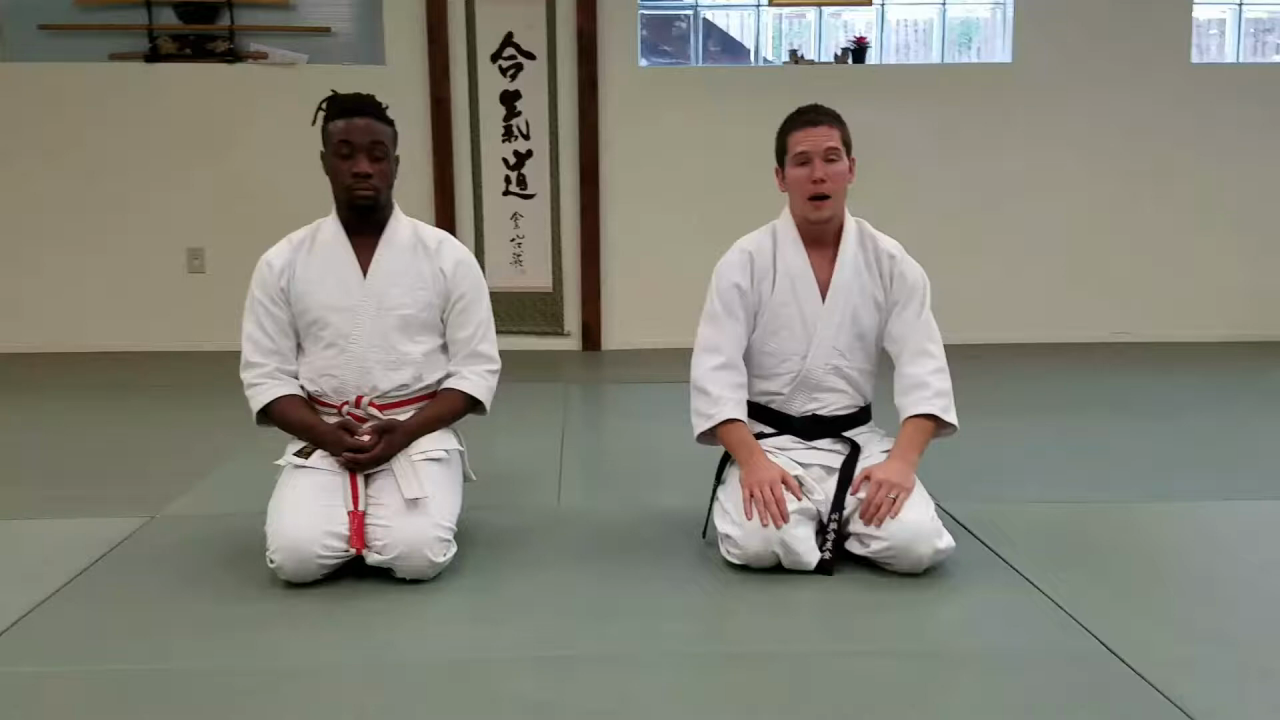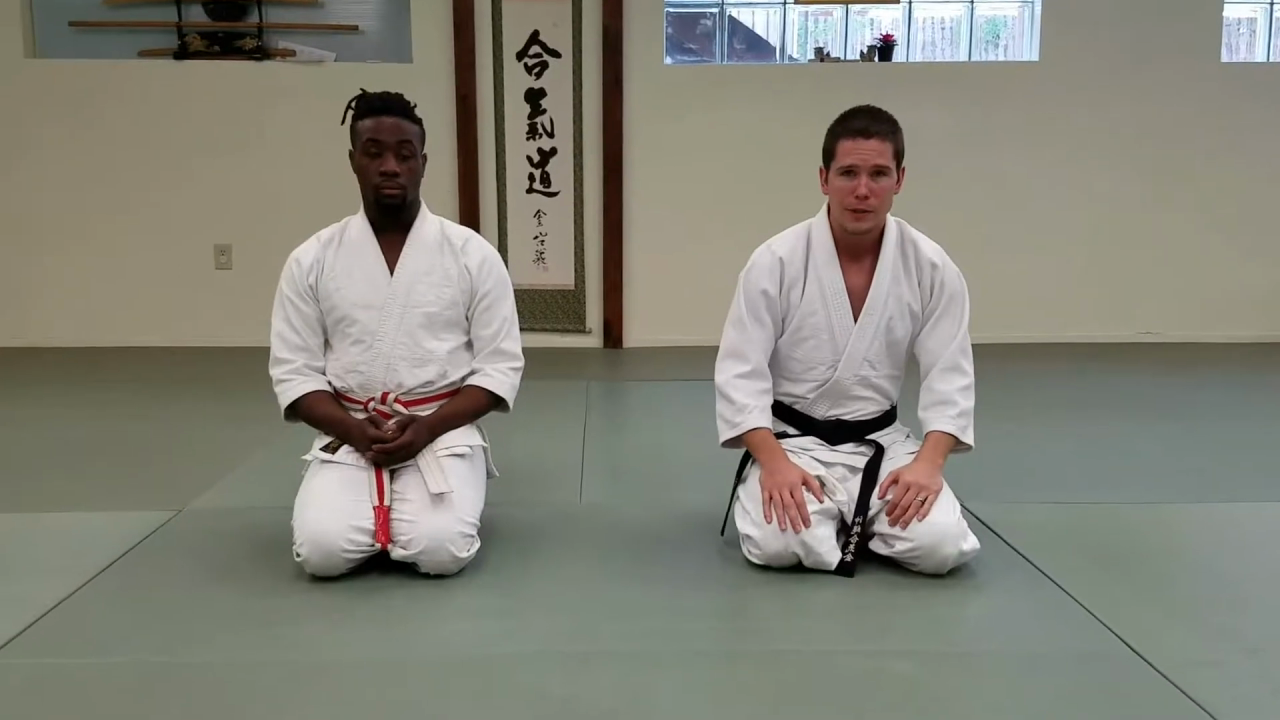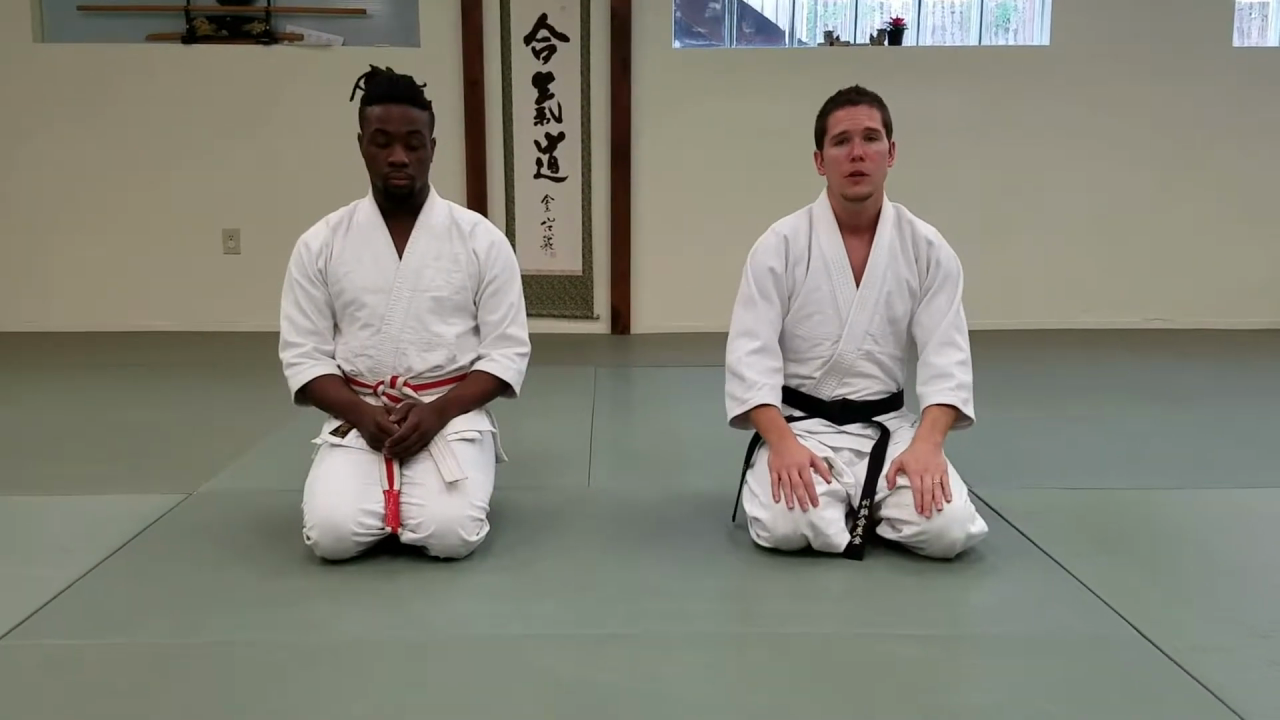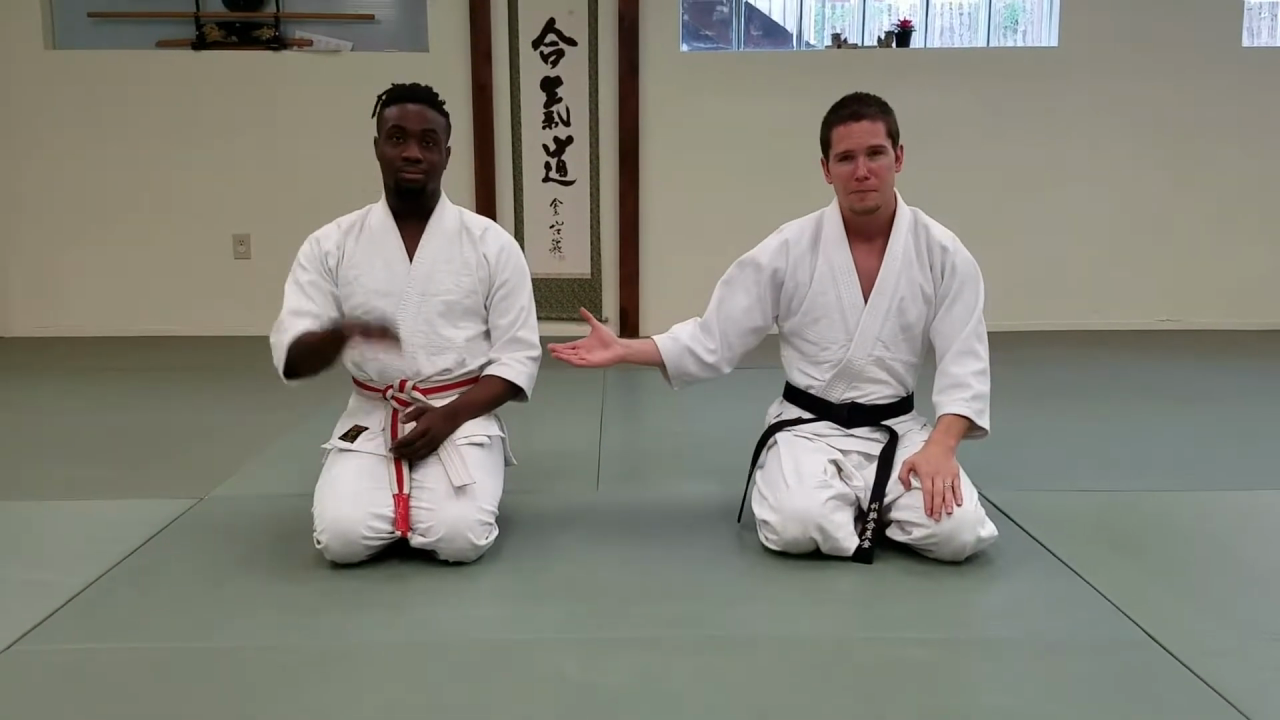
dt=1s
person 1, frame 1
left shoulder: (446, 256)
right shoulder: (282, 263)
left elbow: (477, 368)
right elbow: (265, 375)
left wrist: (405, 432)
right wrist: (327, 434)
left hip: (418, 435)
right hip: (322, 440)
left knee: (418, 555)
right knee: (297, 557)
left ankle: (389, 513)
right ankle: (357, 517)
person 1, frame 2
left shoulder: (472, 254)
right shoulder: (311, 260)
left elbow: (500, 365)
right elbow: (294, 371)
left wrist: (429, 427)
right wrist: (353, 429)
left hip: (443, 431)
right hip: (348, 434)
left knee: (440, 551)
right knee: (322, 551)
left ankle: (416, 509)
right ankle: (378, 512)
person 1, frame 3
left shoulder: (480, 240)
right shoulder: (321, 243)
left elbow: (507, 352)
right elbow: (304, 355)
left wrist: (436, 412)
right wrist: (363, 414)
left hip: (451, 414)
right hip: (358, 418)
left knee: (450, 534)
right knee: (333, 535)
left ankle: (419, 492)
right ankle: (388, 495)
person 1, frame 4
left shoulder: (491, 244)
right shoulder: (333, 242)
left elbow: (518, 355)
right elbow: (291, 356)
left wrist: (448, 416)
right wrist: (341, 334)
left hip: (461, 417)
right hip: (369, 418)
left knee: (459, 539)
right knee: (342, 538)
left ankle: (437, 494)
right ankle: (400, 498)
person 2, frame 1
left shoulder: (890, 262)
right shoulder: (744, 261)
left elbow: (923, 369)
right elbow: (715, 373)
left wrist: (902, 459)
right wrist: (752, 461)
left hip: (857, 441)
right hip: (769, 442)
left knee: (915, 545)
right knee: (758, 545)
left ankle: (827, 519)
right ankle: (804, 515)
person 2, frame 2
left shoulder: (932, 268)
right shoulder: (776, 260)
left elbow: (950, 376)
right elbow: (740, 373)
left wrist: (929, 462)
right wrist: (774, 463)
left hip: (882, 441)
right hip: (793, 440)
left knee: (941, 545)
right knee: (777, 544)
left ankle: (852, 520)
right ankle: (831, 517)
person 2, frame 3
left shoulder: (926, 248)
right shoulder: (780, 244)
left elbow: (946, 357)
right elbow: (751, 355)
left wrist: (927, 444)
right wrist: (781, 443)
left hip: (887, 425)
right hip: (800, 424)
left knee: (947, 529)
right knee: (788, 524)
left ankle: (858, 503)
person 2, frame 4
left shoulder: (942, 253)
right shoulder: (787, 249)
left elbow: (965, 362)
right elbow: (713, 339)
left wrist: (940, 447)
right wrist: (622, 350)
left hip: (897, 429)
right hip: (809, 427)
left knee: (957, 532)
right knee: (797, 526)
left ankle: (868, 505)
right ankle: (858, 506)
